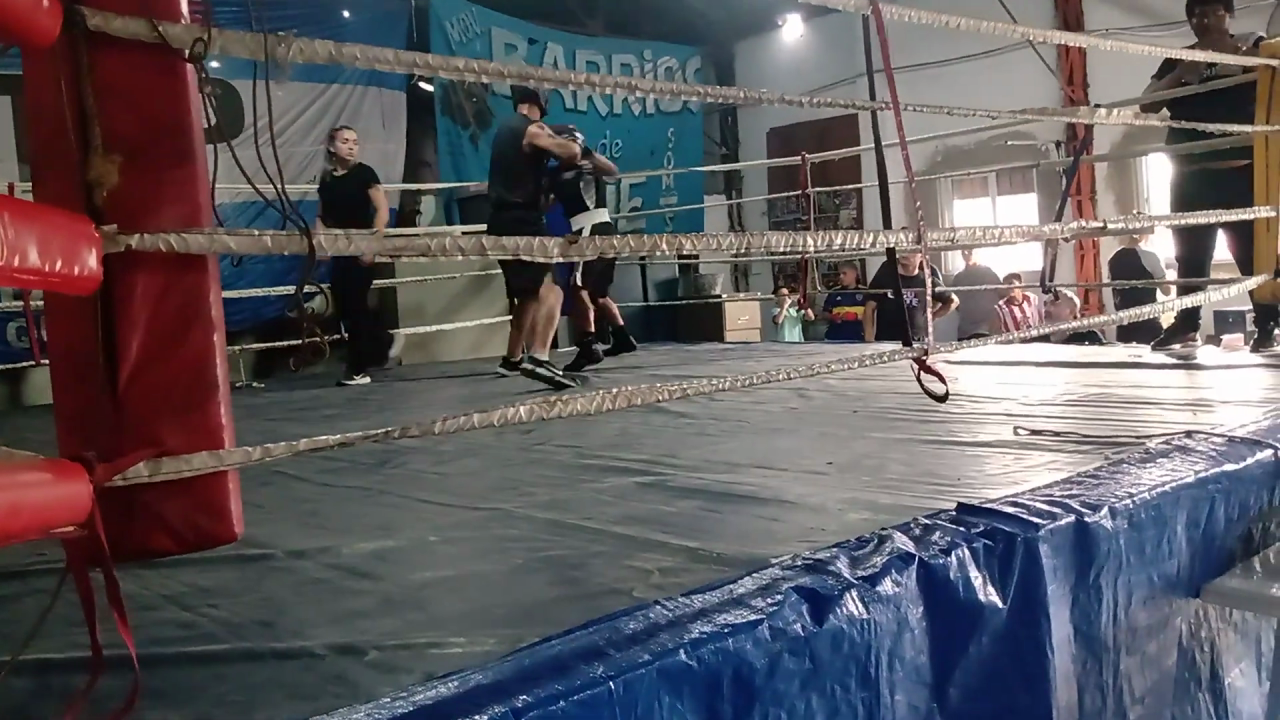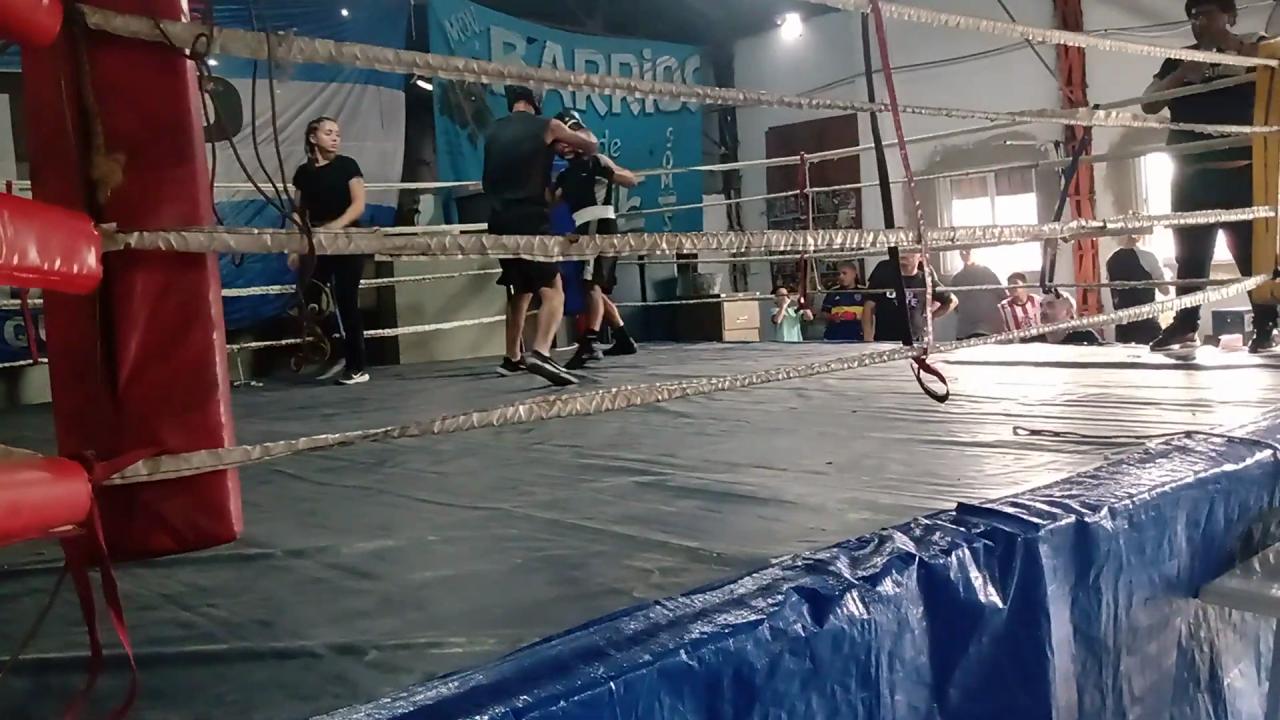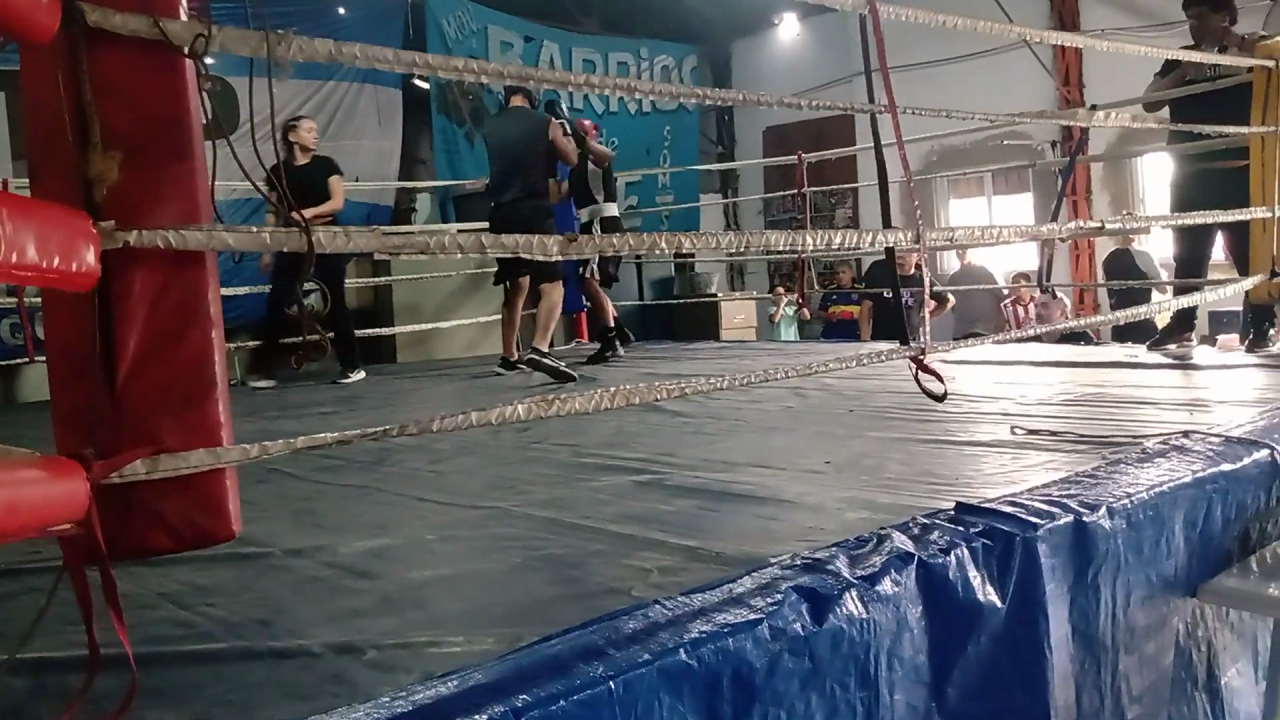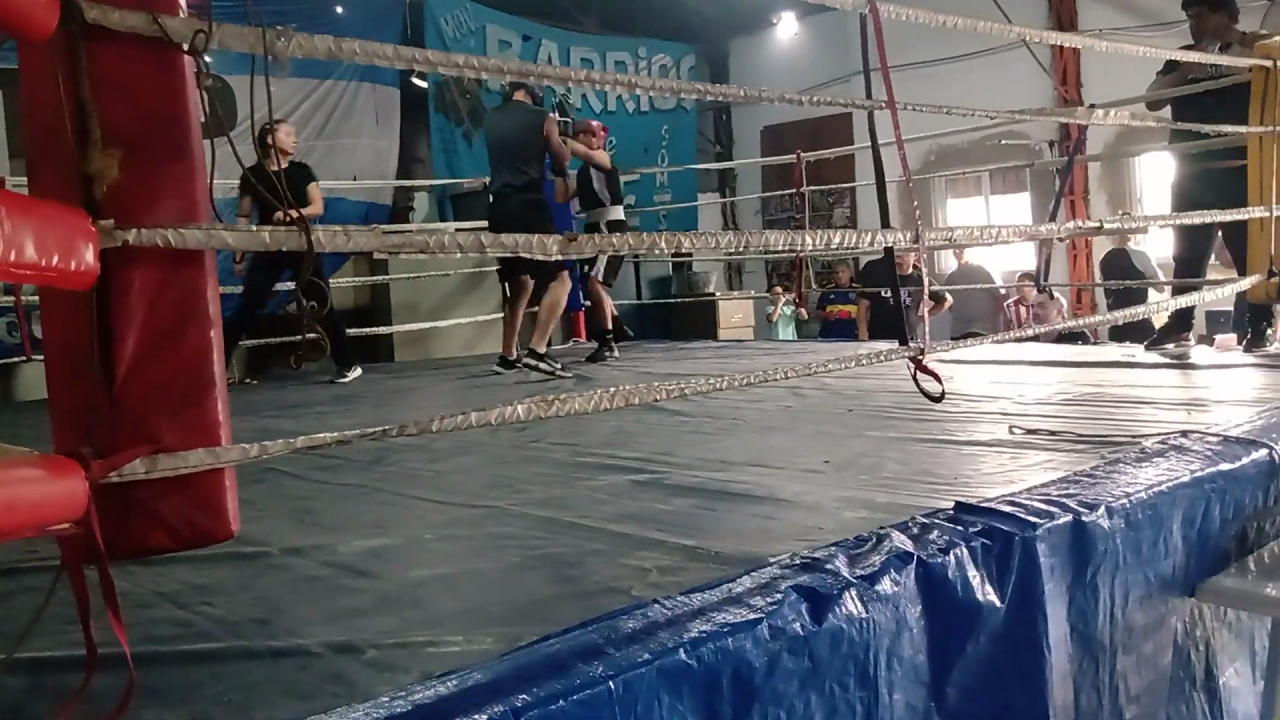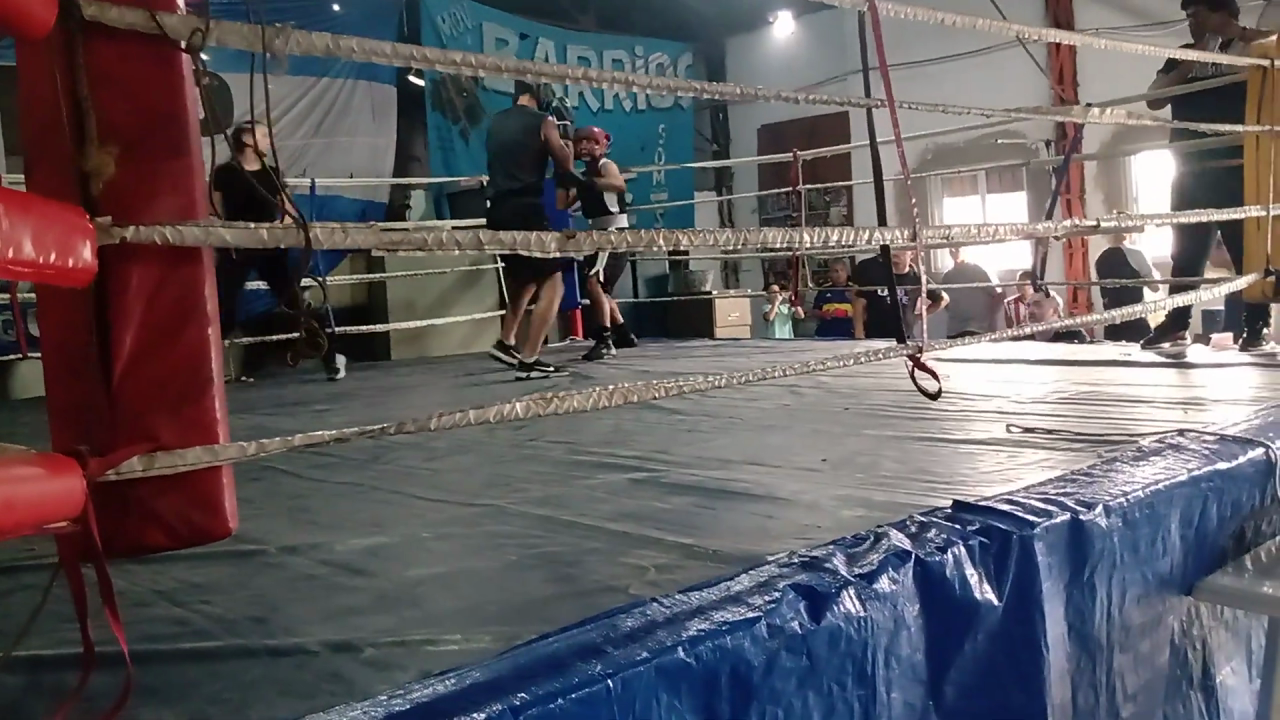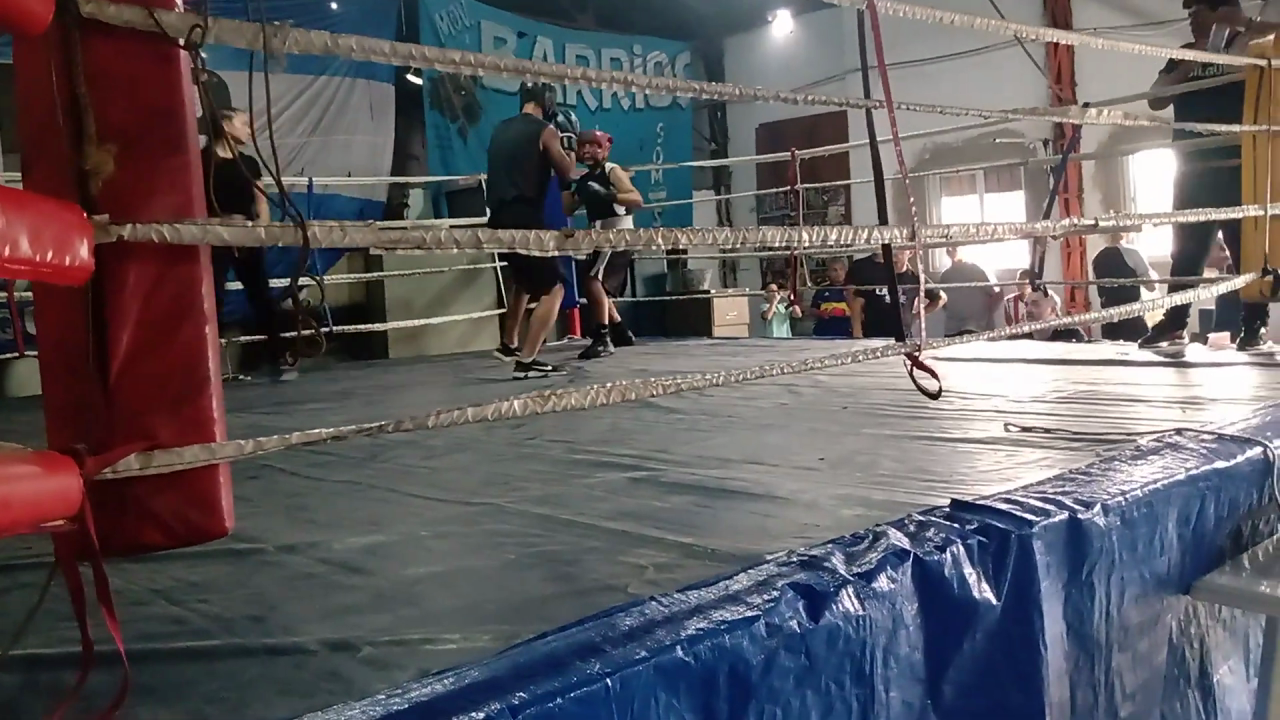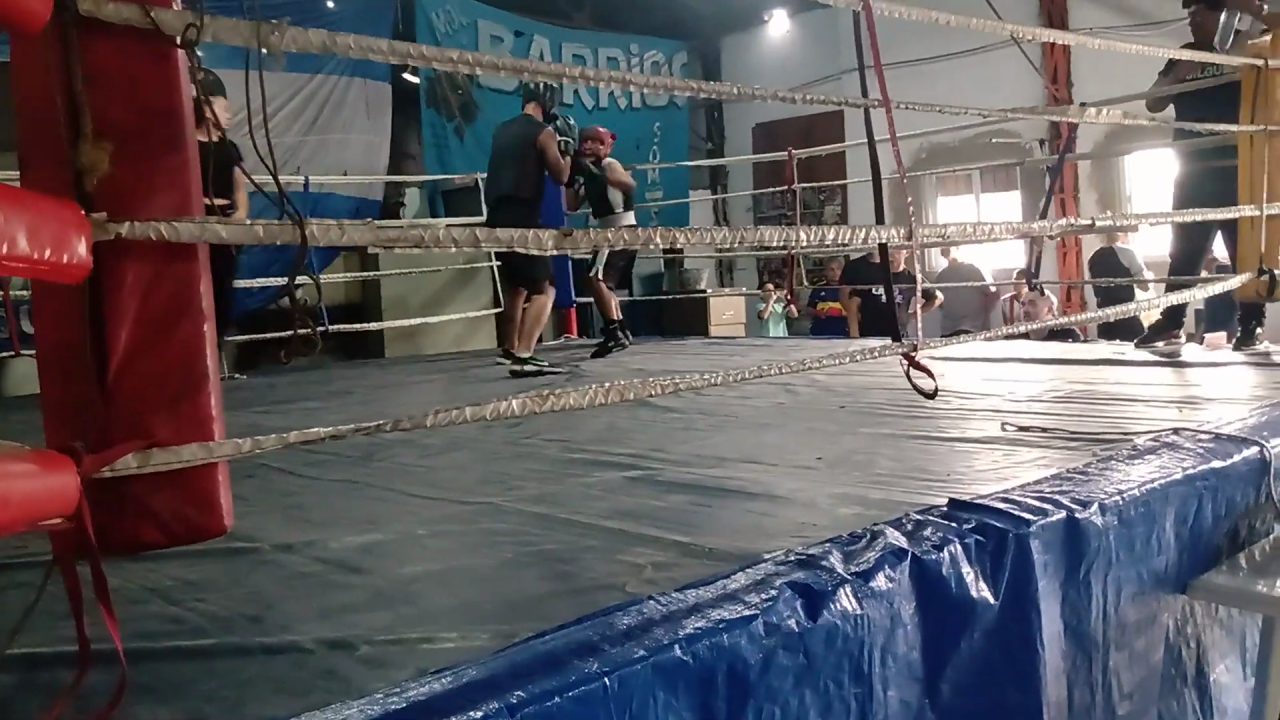
dt=0.1s
person 1, frame 1
left shoulder: (1251, 45)
right shoulder: (1177, 59)
right elbow: (1146, 105)
left wrist: (1234, 50)
right wrist: (1179, 74)
left hip: (1240, 171)
right hip: (1190, 175)
right knee: (1190, 255)
right ankle: (1186, 325)
person 1, frame 2
left shoulder: (1251, 48)
right shoulder: (1180, 59)
right elbow: (1149, 104)
left wrist: (1235, 44)
right wrist: (1183, 73)
left hip: (1240, 171)
right hip: (1191, 174)
left knee: (1252, 250)
right knee: (1190, 254)
left ankle: (1266, 326)
right ankle: (1185, 325)
person 1, frame 3
left shoulder: (1251, 47)
right shoulder: (1181, 58)
right elbow: (1150, 103)
left wrist: (1237, 42)
right wrist: (1184, 72)
left hip: (1239, 171)
right hip: (1190, 174)
left knee: (1250, 250)
right knee: (1188, 254)
left ankle: (1262, 326)
right ankle: (1182, 325)
person 1, frame 4
left shoulder: (1251, 48)
right shoulder: (1181, 58)
right elbow: (1152, 101)
left wrist: (1240, 38)
right wrist: (1185, 71)
left hip: (1239, 171)
right hip: (1191, 173)
left knee: (1250, 250)
right knee: (1187, 254)
left ankle: (1260, 327)
right ankle: (1179, 325)
person 1, frame 5
left shoulder: (1251, 46)
right shoulder: (1182, 56)
right elbow: (1153, 100)
left wrist: (1241, 33)
right wrist: (1186, 69)
left hip: (1238, 169)
right hip: (1192, 172)
left knee: (1248, 249)
right knee: (1186, 252)
left ankle: (1257, 326)
right ankle: (1176, 324)
person 1, frame 6
right shoulder: (1184, 56)
right elbow: (1154, 101)
right wrist: (1182, 72)
left hip: (1240, 168)
right hip: (1193, 170)
right knee: (1185, 251)
left ankle: (1255, 325)
right ankle: (1174, 323)
person 1, frame 7
right shoulder: (1184, 56)
right elbow: (1153, 103)
right wrist: (1178, 75)
left hip: (1239, 168)
right hip: (1194, 170)
right knee: (1184, 250)
left ankle: (1252, 325)
right ankle: (1171, 322)
person 2, frame 1
left shoulder: (506, 129)
right shoulder: (531, 129)
right elbow: (572, 153)
right wrist: (572, 143)
left hip: (500, 222)
right hip: (522, 221)
left knee: (527, 290)
right knee: (549, 291)
left ankle: (513, 357)
right ankle: (538, 358)
person 2, frame 2
left shoulder: (495, 130)
right shoulder: (545, 126)
right elbow: (589, 147)
right wrist: (572, 134)
left hip: (501, 220)
right hip: (528, 217)
left knee: (522, 288)
right knee: (551, 290)
left ankle: (512, 357)
right ankle: (541, 353)
person 2, frame 3
left shoulder: (491, 125)
right shoulder: (546, 123)
right elbow: (571, 159)
right wrist: (565, 131)
left hip: (502, 214)
right hip: (533, 211)
left knee: (516, 284)
right knee: (552, 285)
left ankle: (509, 357)
right ankle: (540, 349)
person 2, frame 4
left shoulder: (492, 118)
right shoulder: (543, 117)
right elbow: (563, 162)
right wrist: (556, 130)
left hip: (500, 209)
right hip: (529, 206)
left knee: (521, 283)
right knee: (559, 280)
left ankle: (508, 356)
right ankle: (537, 351)
person 2, frame 5
left shoulder: (496, 121)
right shoulder: (544, 122)
right elbow: (566, 167)
right wrist: (561, 135)
left hip: (498, 212)
right hip: (525, 210)
left knee: (524, 278)
right knee: (552, 283)
left ankle: (505, 344)
right ankle: (528, 361)
person 2, frame 6
left shoulder: (501, 129)
right shoulder: (545, 131)
right elbow: (567, 174)
right wrist: (566, 144)
left hip: (500, 218)
right hip: (525, 218)
left knee: (526, 280)
right knee: (552, 290)
left ankle: (509, 345)
right ankle: (527, 361)
person 2, frame 7
left shoulder: (504, 129)
right shoulder: (544, 131)
right elbow: (561, 177)
right wrist: (566, 144)
left hip: (497, 218)
right hip: (520, 219)
left knee: (518, 283)
right knee: (542, 291)
left ankle: (509, 349)
right ankle: (523, 356)
person 3, frame 1
left shoulder: (364, 173)
right shoulder: (326, 180)
left elbow: (382, 211)
right elbow: (322, 218)
left knee: (354, 307)
right knee: (345, 307)
left ankle: (359, 368)
right ankle: (387, 342)
person 3, frame 2
left shoulder: (347, 165)
right shoulder: (303, 172)
left elbow: (359, 204)
right elbow: (299, 211)
left wrist: (336, 225)
left knee: (346, 303)
left ankle: (357, 367)
right ankle: (338, 355)
person 3, frame 3
left shoulder: (326, 164)
right shoulder: (278, 170)
left elbow: (338, 201)
right elbow: (272, 212)
left wrist: (308, 212)
right wrist: (268, 249)
left knee: (335, 303)
right knee: (278, 303)
left ankle: (352, 366)
right ankle: (261, 369)
person 3, frame 4
left shoulder: (302, 171)
right shoulder: (253, 175)
left elbow: (317, 207)
right elbow: (243, 217)
left wrist: (293, 213)
right hip: (269, 247)
left knee: (321, 304)
right knee: (249, 306)
left ankle: (348, 365)
right ankle: (222, 365)
person 3, frame 5
left shoulder: (271, 174)
right shoulder: (224, 173)
left elbow: (288, 211)
right elbow: (214, 215)
left wrist: (277, 227)
right wrist: (217, 249)
left hip: (270, 247)
right hip: (235, 248)
left knee: (294, 303)
right knee: (226, 309)
left ankle: (330, 358)
person 3, frame 6
left shoulder: (249, 163)
right shoulder: (204, 159)
left elbow: (261, 201)
left wrist: (260, 227)
left knee: (262, 298)
right knee: (213, 300)
left ankle: (278, 357)
person 3, frame 7
left shoulder: (229, 148)
left elbow: (241, 187)
left wrist: (241, 214)
left hip: (225, 219)
left knee: (225, 293)
left ankle: (214, 351)
person 4, frame 1
left shoulder: (584, 162)
right shoulder: (556, 174)
left elbow: (612, 170)
left wrist: (588, 150)
left hip: (595, 229)
right hip: (585, 232)
left knee: (576, 285)
right knee: (595, 292)
left ankle: (589, 345)
right ankle: (622, 338)
person 4, frame 2
left shoulder: (595, 162)
right shoulder: (565, 175)
left elbow: (632, 180)
left wrist: (607, 171)
left hip: (601, 227)
right hip: (587, 231)
left knee: (593, 284)
right knee: (598, 289)
left ankle: (589, 344)
right ankle: (623, 340)
person 4, frame 3
left shoulder: (595, 157)
right shoulder: (576, 168)
left elbow: (608, 155)
left wrist: (583, 140)
left hip: (604, 225)
right hip: (592, 227)
left knee: (591, 280)
right knee: (595, 283)
left ankle: (611, 342)
right ankle: (617, 334)
person 4, frame 4
left shoulder: (602, 159)
right shoulder: (581, 169)
left elbow: (593, 156)
left wrist: (566, 144)
left hip: (611, 227)
right hip: (597, 229)
left knee: (594, 281)
right knee: (596, 284)
left ankle: (607, 343)
right ankle: (616, 328)
person 4, frame 5
left shoulder: (606, 166)
right shoulder: (585, 176)
left elbow: (619, 185)
right elbow: (563, 203)
left hip: (613, 232)
left knee: (593, 281)
right knee: (600, 287)
left ankle: (604, 340)
right ankle: (622, 333)
person 4, frame 6
left shoulder: (612, 171)
right shoulder: (585, 179)
left elbow: (637, 200)
right elbow: (569, 208)
left wrist: (607, 195)
left knee: (593, 281)
right knee: (604, 286)
left ankle: (602, 338)
right ankle: (620, 333)
person 4, frame 7
left shoulder: (610, 165)
right shoulder: (586, 174)
left elbow: (629, 184)
right elbow: (573, 205)
left wrist: (596, 175)
right wrist: (571, 179)
left knee: (596, 279)
right knee: (604, 283)
left ankle: (614, 334)
right ankle: (619, 331)
